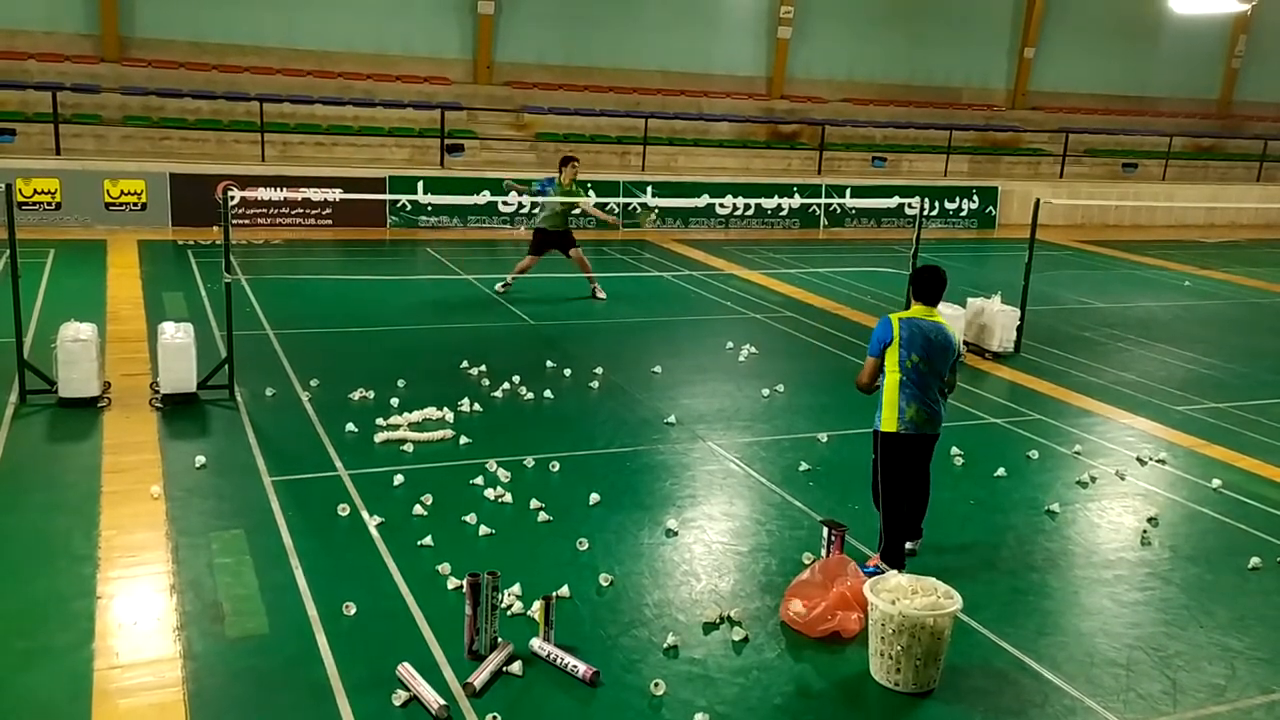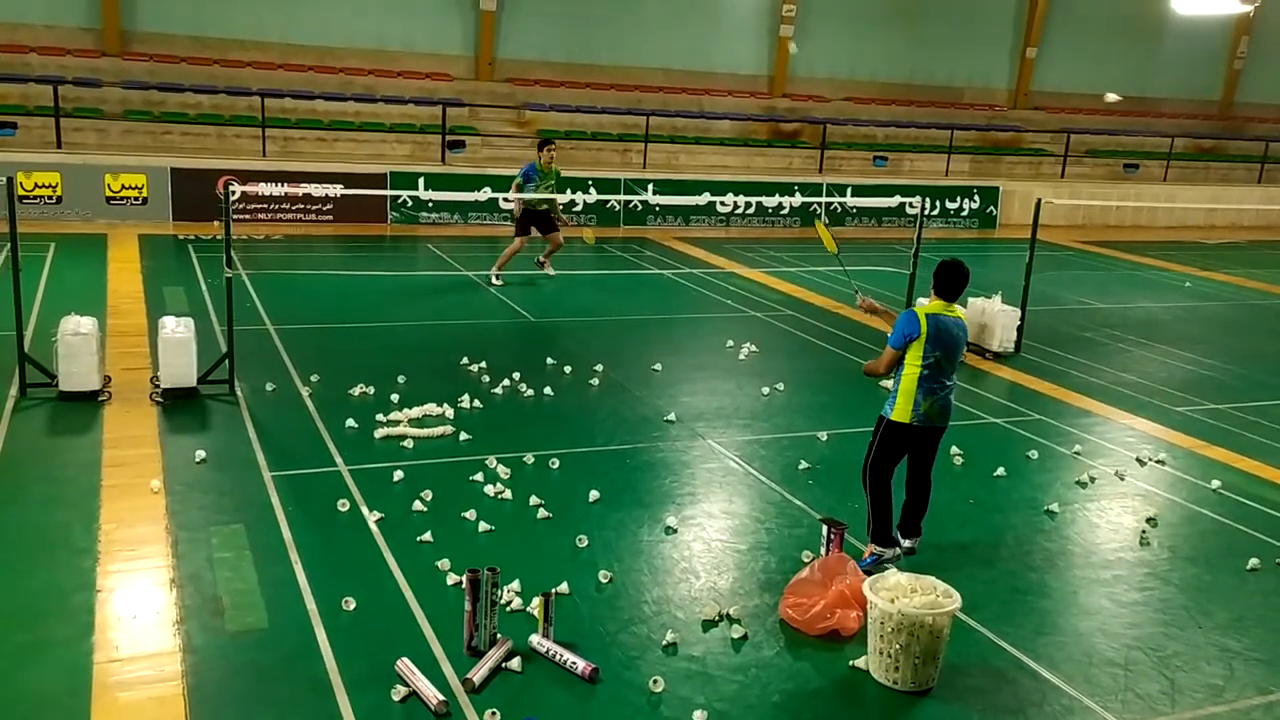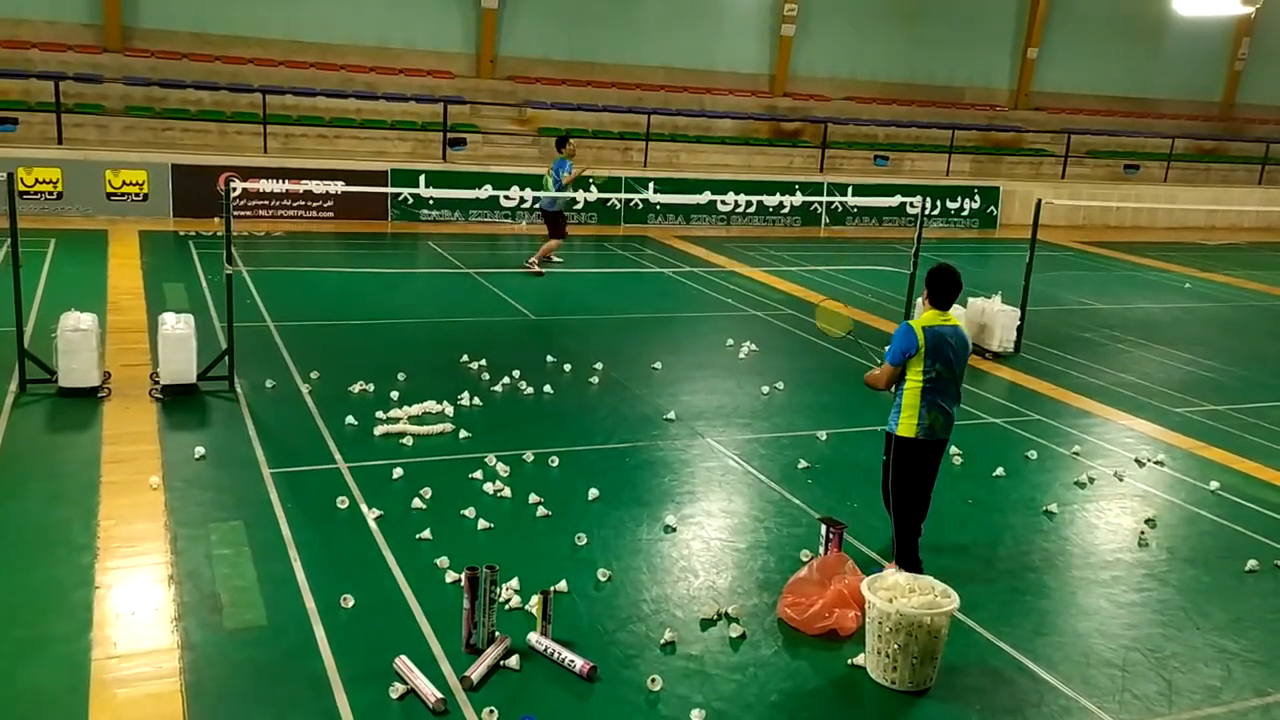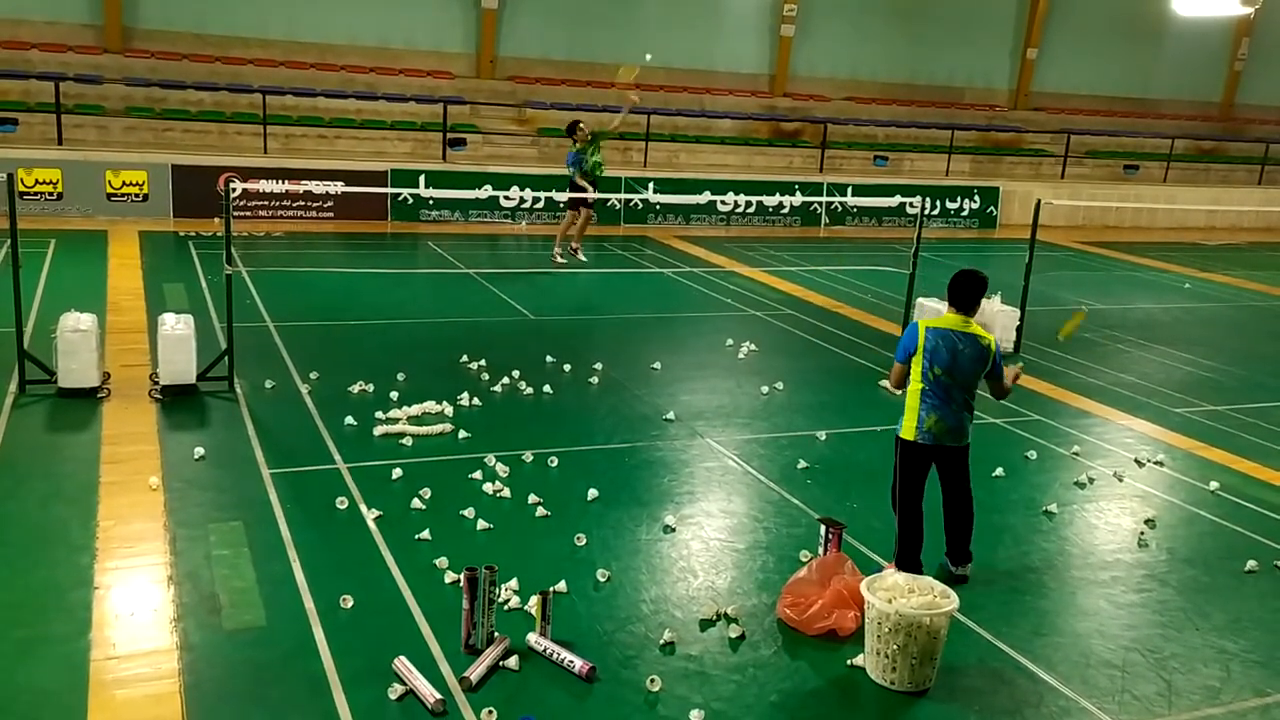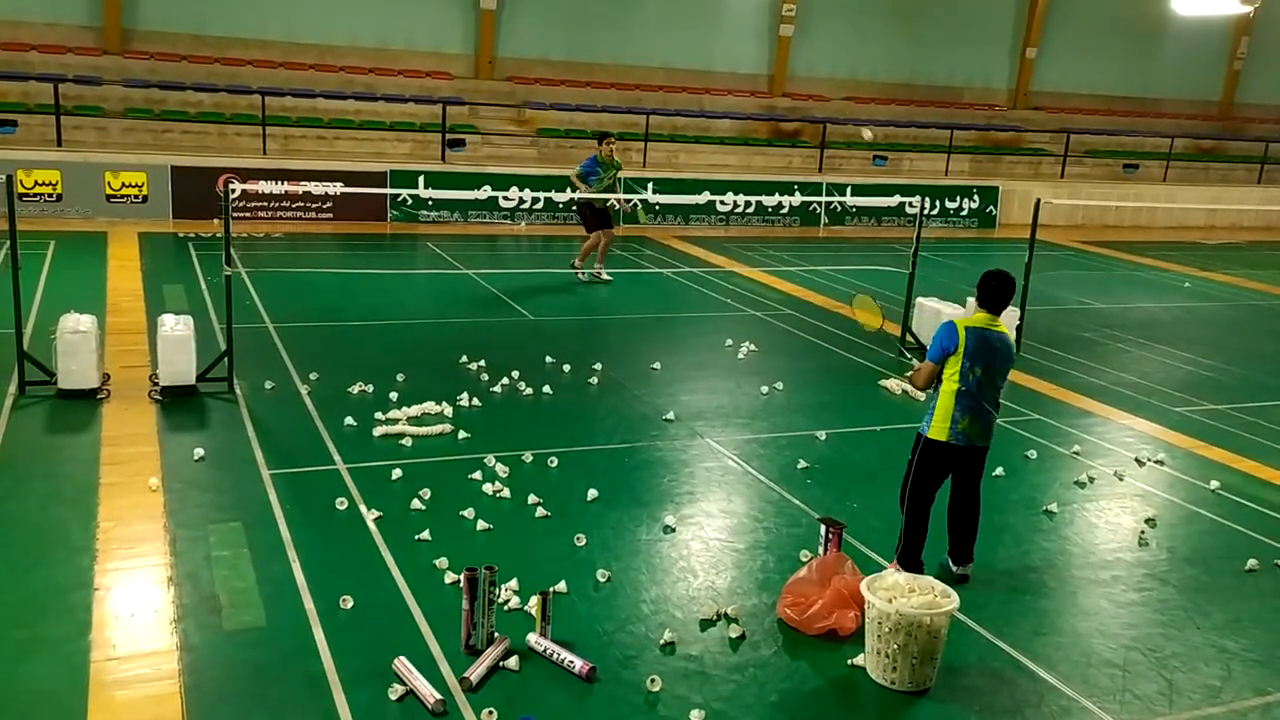
dt=0.5s
person 1, frame 1
left shoulder: (891, 324)
right shoulder: (949, 336)
left elbow: (866, 379)
left wrist: (865, 386)
left hip: (896, 423)
right hip: (930, 423)
left knee: (888, 490)
right knee: (918, 480)
left ankle: (891, 561)
right ankle: (911, 537)
person 1, frame 2
left shoulder: (915, 317)
right shoulder: (960, 324)
left elbow: (884, 367)
left wrist: (867, 367)
right wrist: (880, 311)
left hip: (904, 413)
right hip: (938, 415)
left knee: (876, 473)
right knee: (920, 476)
left ankle: (882, 544)
right ankle: (909, 534)
person 1, frame 3
left shoulder: (911, 331)
right shoulder: (961, 334)
left elbow: (884, 382)
left wrist: (869, 377)
left hip: (909, 427)
right hip: (942, 427)
left knee: (897, 494)
right knee: (922, 488)
left ankle: (907, 566)
right ankle: (909, 538)
person 1, frame 4
left shoulder: (920, 331)
right shoulder: (987, 344)
left elbow: (895, 381)
right elbow: (1000, 391)
right wrist: (1010, 378)
left hip: (917, 432)
right hip: (957, 435)
left knee: (907, 500)
right knee: (957, 497)
left ankle: (907, 568)
right ankle: (960, 562)
person 1, frame 5
left shoulder: (954, 330)
right shoulder: (1008, 343)
left elbow: (923, 381)
left wrist: (915, 375)
left hip: (942, 432)
right hip: (980, 435)
left knee: (916, 497)
right knee: (967, 497)
left ankle: (908, 567)
right ankle: (961, 561)
